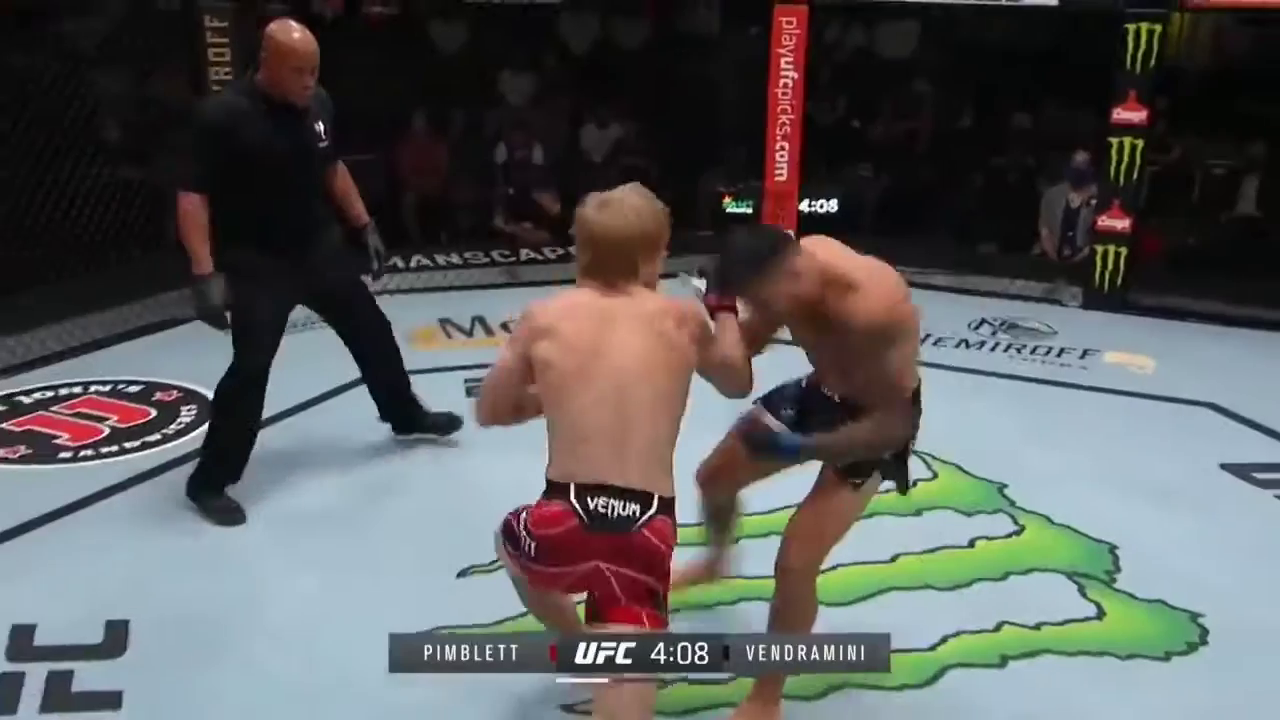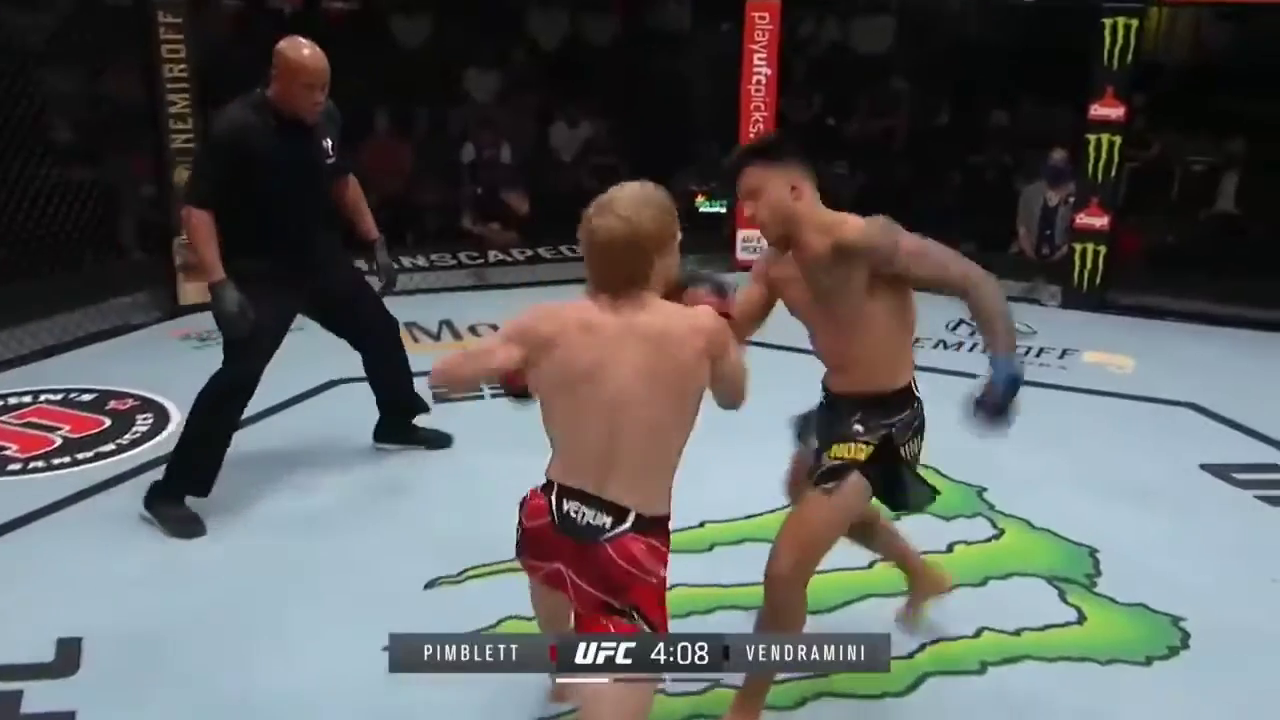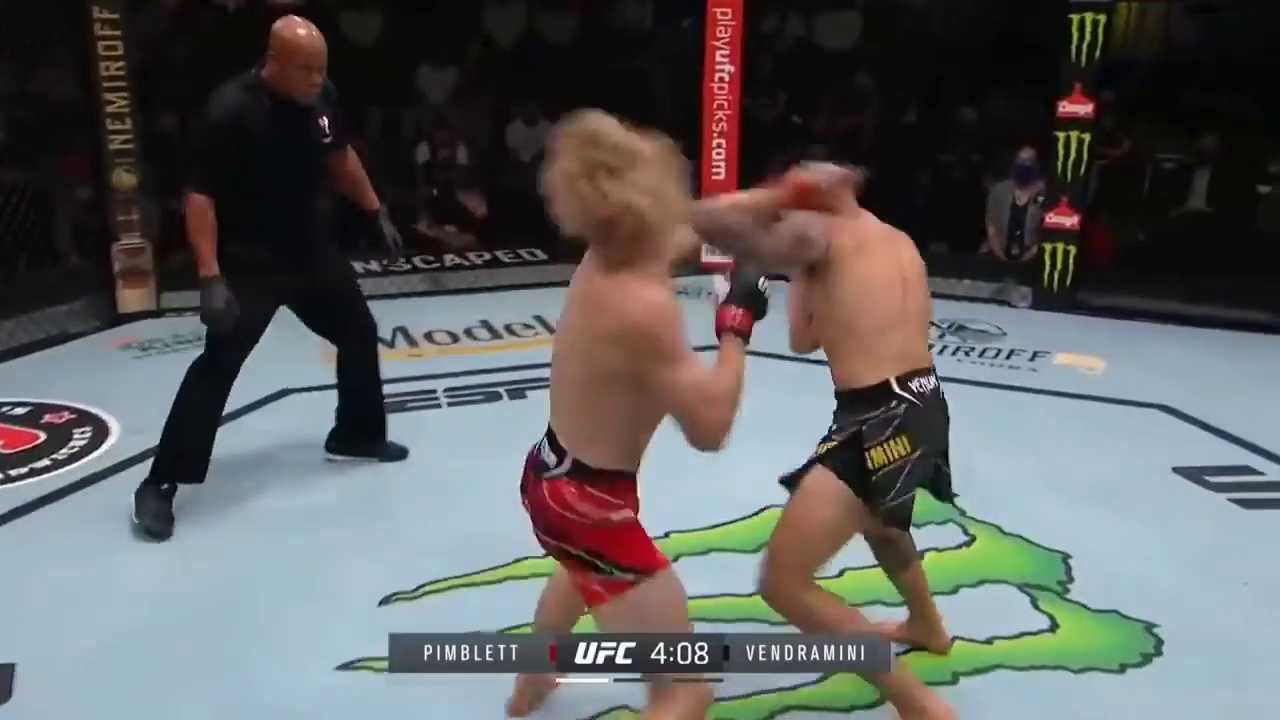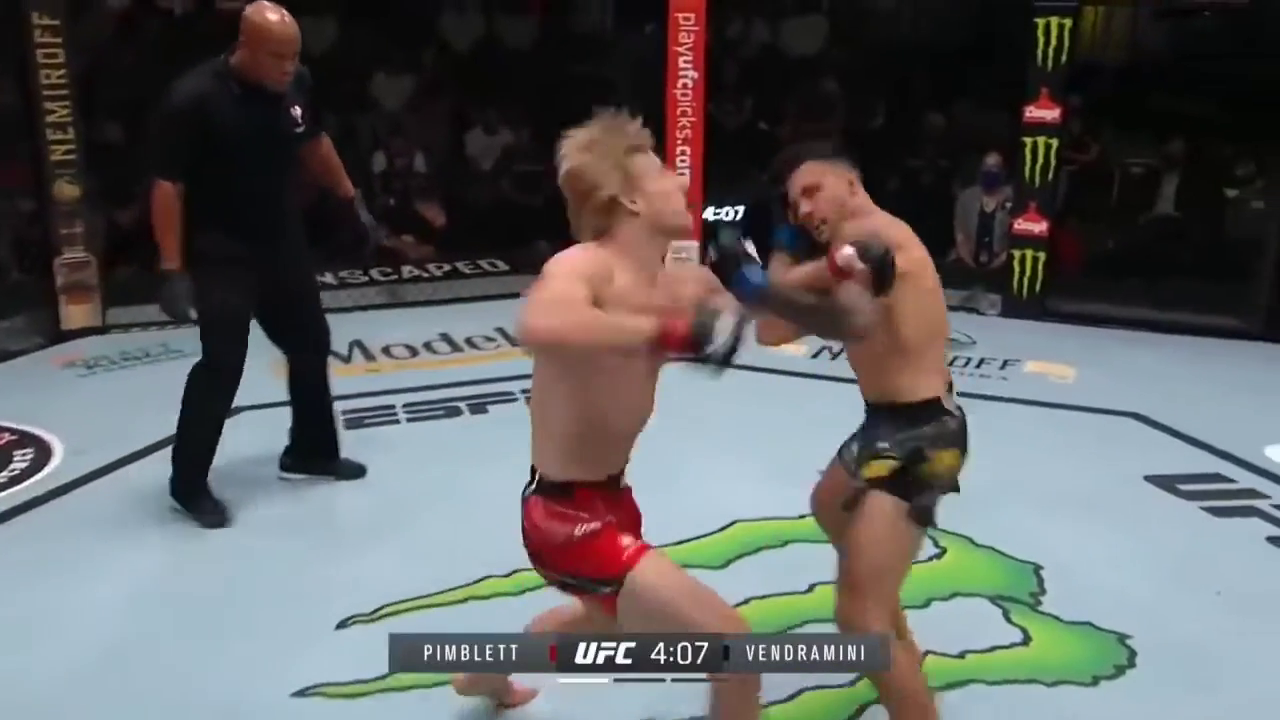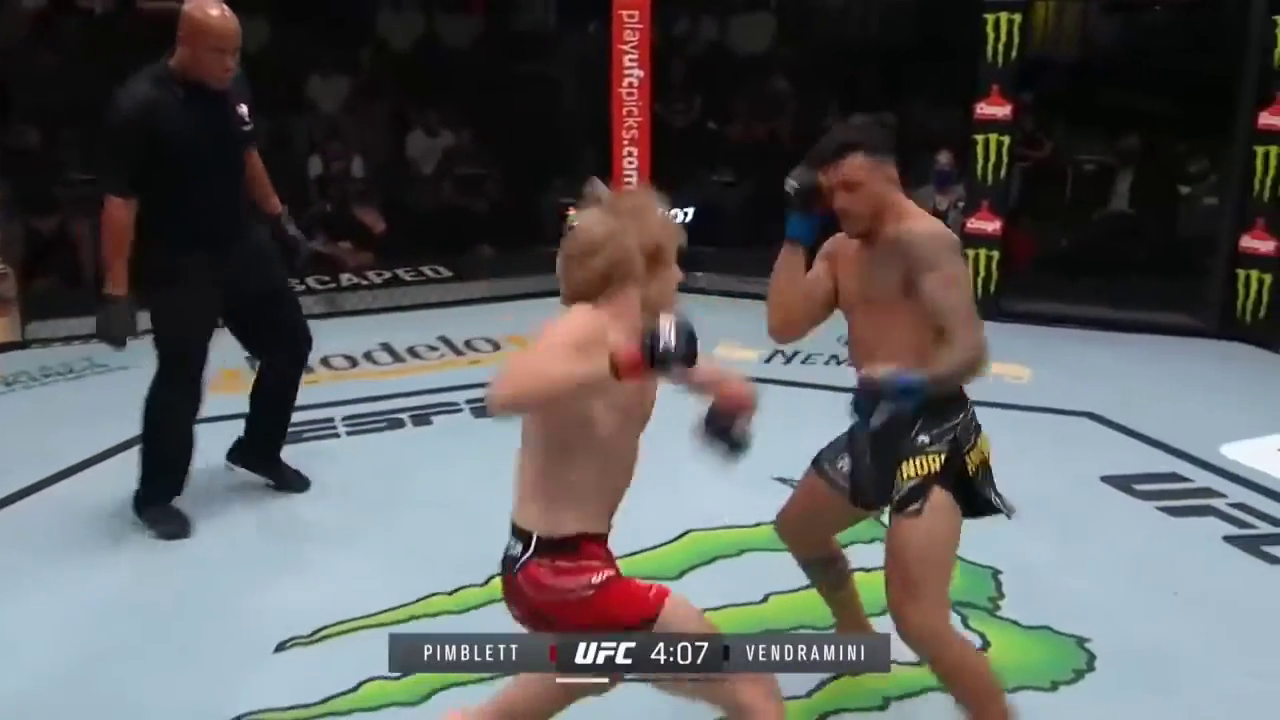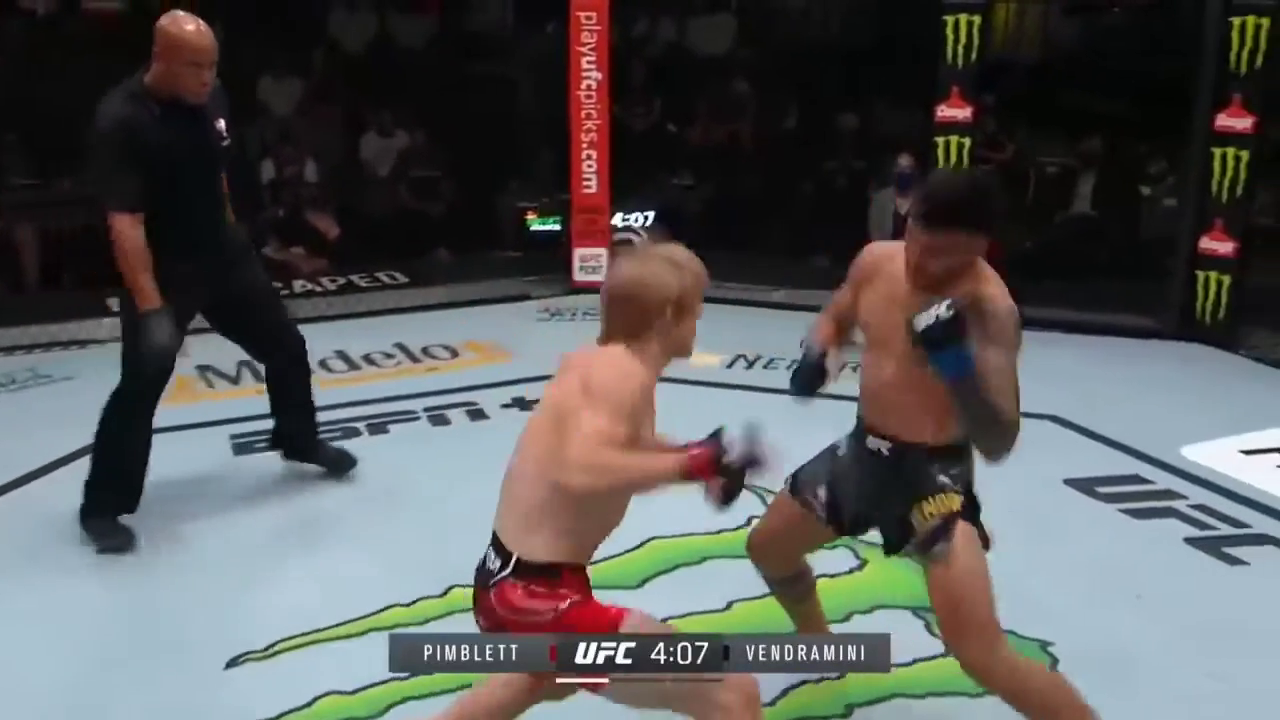
dt=0.3s
person 1, frame 1
left shoulder: (872, 308)
right shoulder: (787, 270)
left elbow: (896, 425)
right elbow: (740, 345)
left wrist: (800, 447)
left hip: (870, 427)
right hip: (820, 395)
left knee: (796, 562)
right knee: (714, 475)
right ankle: (714, 561)
person 1, frame 2
left shoulder: (863, 240)
right shoulder: (778, 263)
left elbow: (974, 281)
right elbow: (728, 334)
left wrist: (1004, 365)
left hip: (884, 420)
right hip: (838, 406)
left knee: (784, 569)
right knee: (809, 497)
right ankle: (923, 575)
person 1, frame 3
left shoulder: (821, 229)
right shoulder: (896, 243)
right elbow: (803, 340)
left hip: (879, 420)
right hip: (916, 408)
left knee: (783, 583)
right knee: (880, 519)
right ankle: (928, 629)
person 1, frame 4
left shoulder: (867, 238)
right shoulder: (859, 252)
left elbow: (858, 324)
right elbow: (773, 329)
left wrist: (767, 287)
right wrist: (782, 242)
left hip: (918, 434)
right hip: (912, 425)
left knee: (859, 616)
right knee: (830, 508)
right ankle: (896, 640)
person 1, frame 5
left shoulder: (922, 240)
right shoulder: (839, 248)
left elbow: (969, 351)
right elbow: (785, 326)
left wrist: (912, 387)
right wrist: (799, 229)
left hip: (933, 433)
right hip: (875, 427)
left knee: (917, 617)
right knee: (797, 528)
right ankle: (857, 635)
person 1, frame 6
left shoulder: (989, 307)
right shoulder: (876, 261)
left elbow: (997, 443)
right elbow: (832, 321)
left wrist: (955, 363)
right wrist: (815, 355)
left hip: (932, 475)
right hip: (860, 453)
left knee: (981, 653)
right knee: (767, 548)
person 2, frame 1
left shoulder: (545, 317)
right shoulder: (680, 316)
left elbow: (492, 410)
right elbow: (737, 383)
right wrist: (725, 311)
left hip: (564, 525)
right hip: (645, 532)
left knee: (515, 542)
left ankle: (576, 641)
person 2, frame 2
left shoulder: (552, 324)
right shoulder: (702, 328)
left elbow: (444, 377)
right elbow: (733, 396)
left wrist: (517, 358)
left hip: (550, 523)
right hip: (631, 549)
person 2, frame 3
left shoulder: (611, 259)
right shoulder: (644, 308)
right elbow: (709, 431)
right wrist: (736, 326)
left hip: (553, 477)
right hip: (591, 499)
left knee: (586, 571)
person 2, frame 4
left shoulder: (685, 284)
right shoulder: (580, 266)
right elbow: (540, 328)
right wrist: (668, 333)
left hip: (604, 496)
right hip: (569, 516)
left knee: (609, 611)
person 2, frame 5
left shoulder: (645, 334)
right shoulder: (586, 330)
left elbow: (734, 391)
right elbow: (506, 393)
left wrist: (730, 401)
right wrist: (624, 361)
left hip: (548, 562)
right hip: (560, 572)
person 2, frame 6
left shoulder: (591, 363)
right shoulder: (621, 373)
right elbow: (580, 476)
left wrist: (705, 460)
right wrist: (693, 462)
left hip: (515, 582)
right hip: (536, 597)
left knee: (555, 674)
person 3, frame 1
left shoulder: (317, 103)
right shoulder: (225, 114)
right elbow: (192, 196)
left wrist: (365, 225)
right wrist: (206, 273)
left hip: (318, 247)
right hip: (256, 262)
left knee: (372, 329)
right knee: (250, 368)
left ankle: (408, 416)
right ankle: (209, 481)
person 3, frame 2
left shoulder: (325, 118)
right shoulder: (235, 129)
left elbow: (341, 180)
right elbow: (198, 210)
left wrist: (374, 241)
right wrist: (220, 284)
left hip: (319, 259)
right hip: (259, 273)
left knee: (381, 332)
right knee: (237, 377)
left ankle: (398, 424)
right ankle: (170, 492)
person 3, frame 3
left shoulder: (321, 96)
right shoulder: (231, 110)
left elbow: (340, 155)
right elbow: (200, 196)
left wrist: (376, 212)
right wrist: (211, 277)
left hip: (311, 248)
right hip: (251, 259)
left knee: (360, 333)
right knee: (219, 365)
left ankle: (357, 434)
right ankle: (159, 486)
person 3, frame 4
left shoulder: (295, 84)
right shoulder: (195, 97)
left elbow: (312, 141)
right elbow: (168, 186)
left wrist: (351, 199)
right wrist: (173, 270)
left hip: (280, 243)
right hip: (220, 254)
left knee: (311, 345)
right knee: (221, 363)
left ankle: (310, 452)
right ankle: (190, 483)
person 3, frame 5
left shoulder: (233, 86)
right shoulder: (141, 104)
right elbow: (120, 203)
left wrist: (280, 216)
right wrist: (117, 292)
left hip: (240, 247)
right hip: (176, 265)
left knee: (290, 341)
right knee: (181, 376)
left ankle: (257, 451)
right ankle: (156, 496)
person 3, frame 6
left shoulder: (210, 100)
right shoulder: (121, 120)
right elbow: (124, 222)
right wrist: (149, 310)
left hip: (221, 256)
right hip: (162, 272)
left knee: (286, 346)
right knee: (140, 389)
left ankle: (300, 440)
right ankle: (102, 509)
